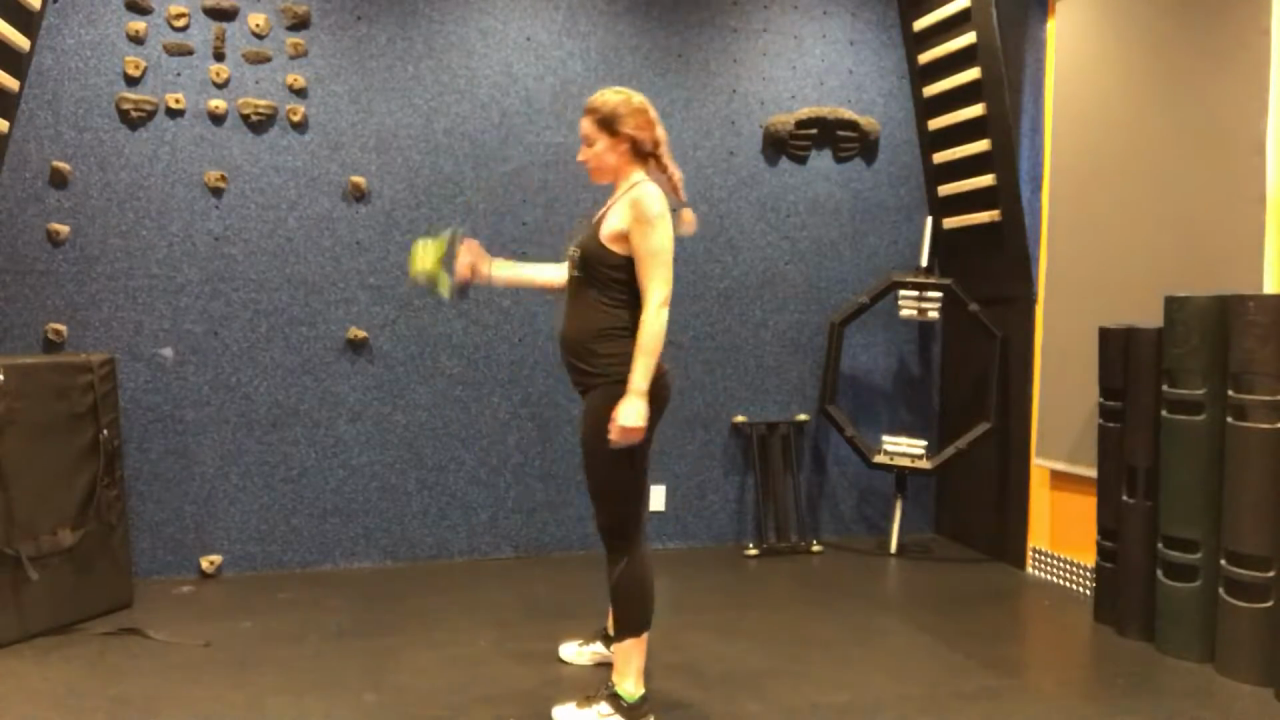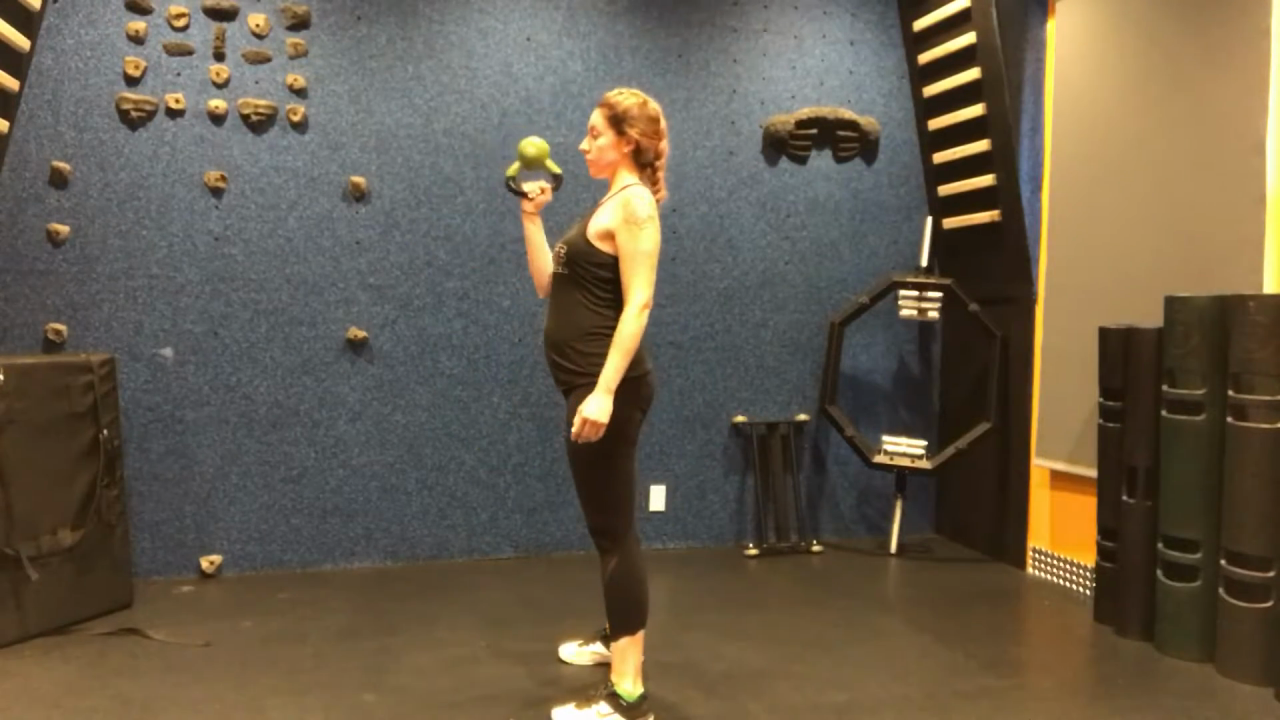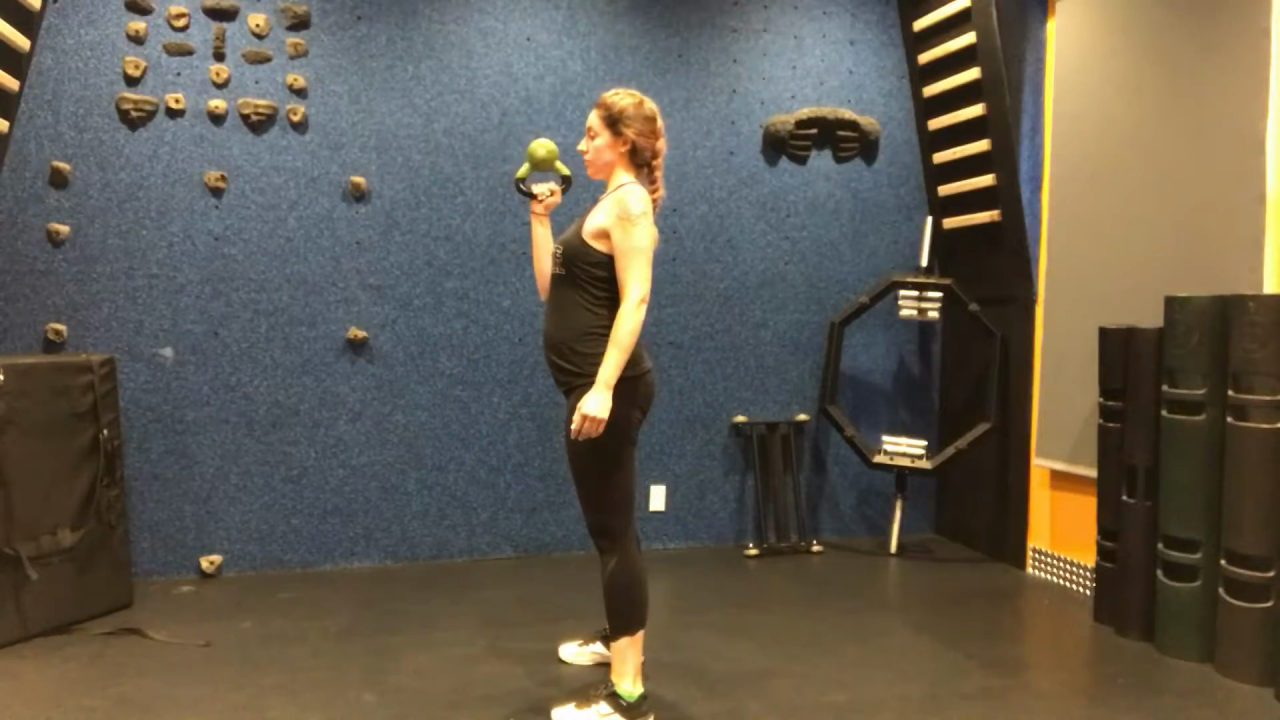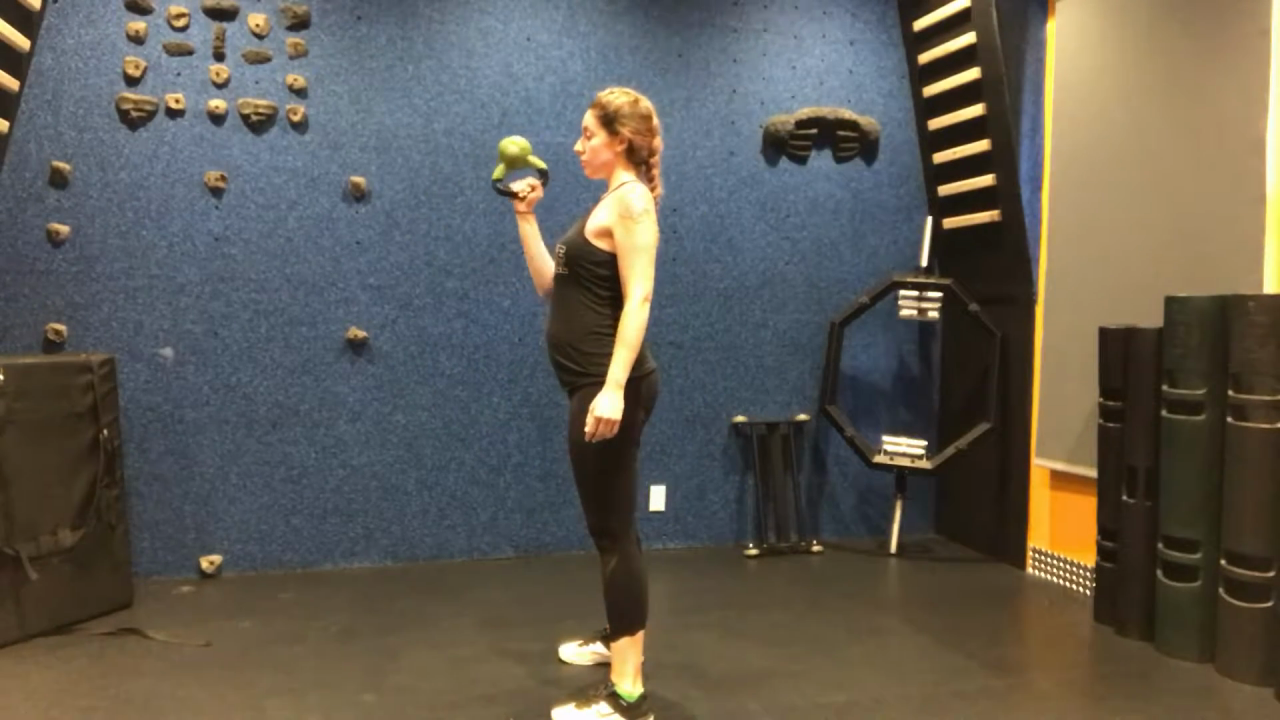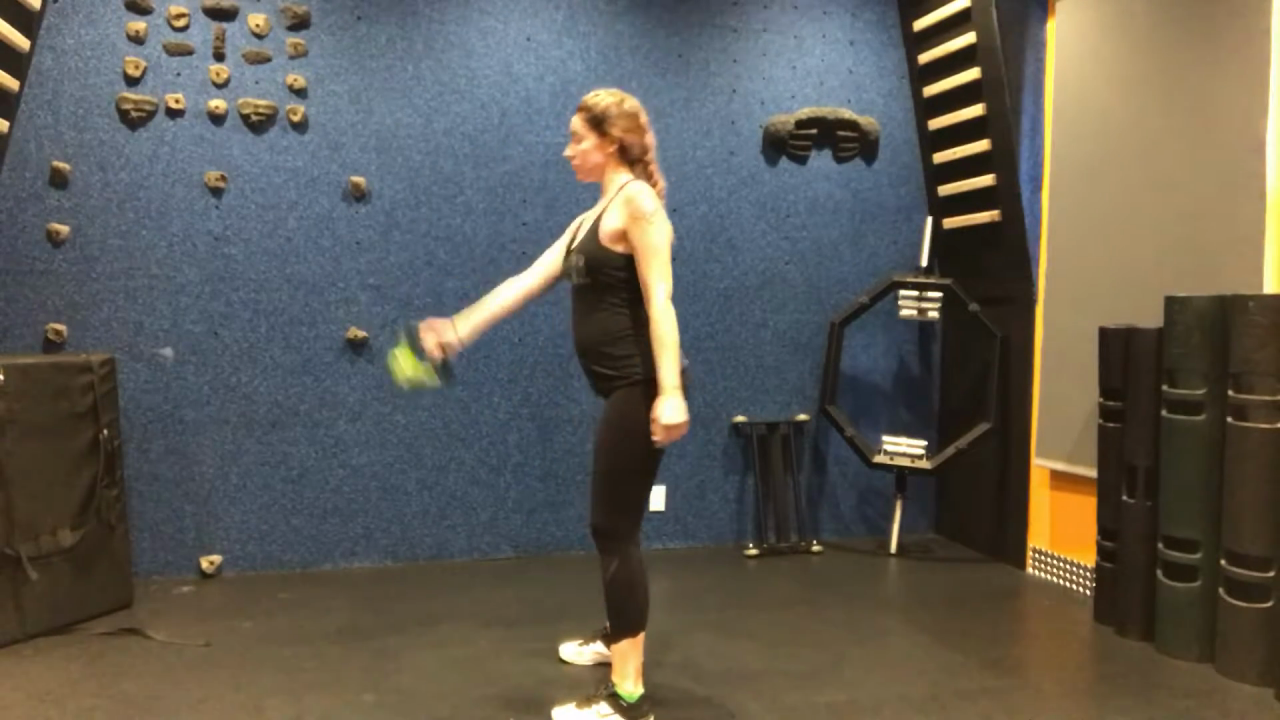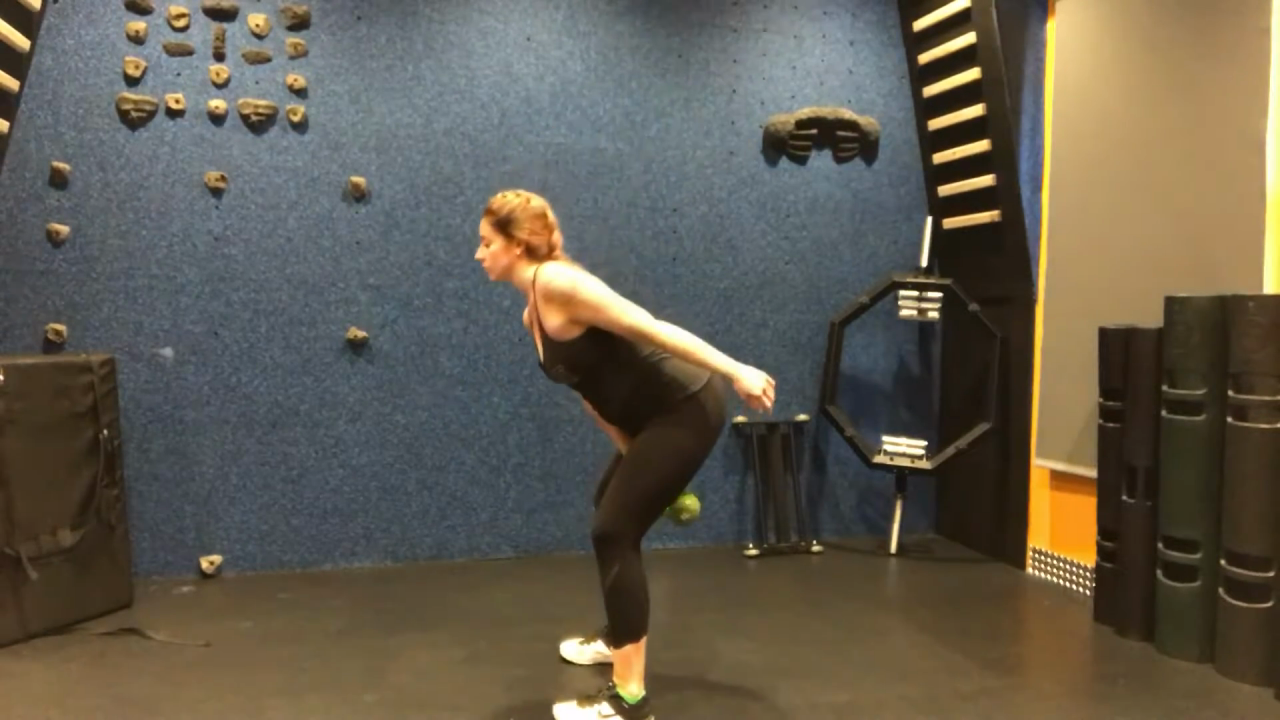
dt=0.5s
person 1, frame 1
left shoulder: (645, 200)
right shoulder: (617, 201)
left elbow: (656, 304)
right elbow: (571, 276)
left wrist: (637, 395)
right wrist: (490, 271)
left hip: (623, 387)
right hip: (600, 384)
left knee: (621, 529)
right knee: (611, 522)
right ankle: (616, 634)
person 1, frame 2
left shoulder: (634, 203)
right shoulder: (610, 205)
left elbow: (638, 306)
right elbow: (549, 283)
left wrist: (604, 392)
right wrist: (531, 216)
left hip: (608, 387)
right hip: (588, 384)
left knee: (613, 529)
right knee: (607, 523)
right ankle: (618, 635)
person 1, frame 3
left shoulder: (629, 201)
right shoulder: (605, 204)
left elbow: (634, 301)
right elbow: (550, 288)
left wrist: (603, 388)
right wrist: (540, 218)
left hip: (608, 387)
right hip: (590, 383)
left knee: (612, 529)
right knee: (608, 524)
right ankle: (618, 636)
person 1, frame 4
left shoulder: (631, 199)
right shoulder: (608, 204)
left elbow: (638, 300)
right elbow: (549, 284)
left wrist: (614, 389)
right wrist: (525, 216)
left hip: (609, 386)
right hip: (591, 383)
left knee: (611, 528)
right knee: (609, 523)
right ankle: (620, 634)
person 1, frame 5
left shoulder: (638, 201)
right shoulder: (595, 215)
left elbow: (660, 300)
right elbow: (531, 281)
left wrist: (671, 393)
right wrist: (459, 327)
left hip: (642, 391)
right hip: (619, 389)
left knee: (612, 529)
right knee: (608, 520)
right ankle: (611, 633)
person 1, frame 6
left shoulder: (558, 283)
right shoulder: (532, 311)
left elbow: (650, 329)
right elbow: (592, 386)
left wrist: (735, 371)
right wrist: (632, 457)
left hip: (686, 408)
right hip: (656, 414)
left knee: (614, 531)
right knee: (610, 512)
right ankle: (619, 636)
